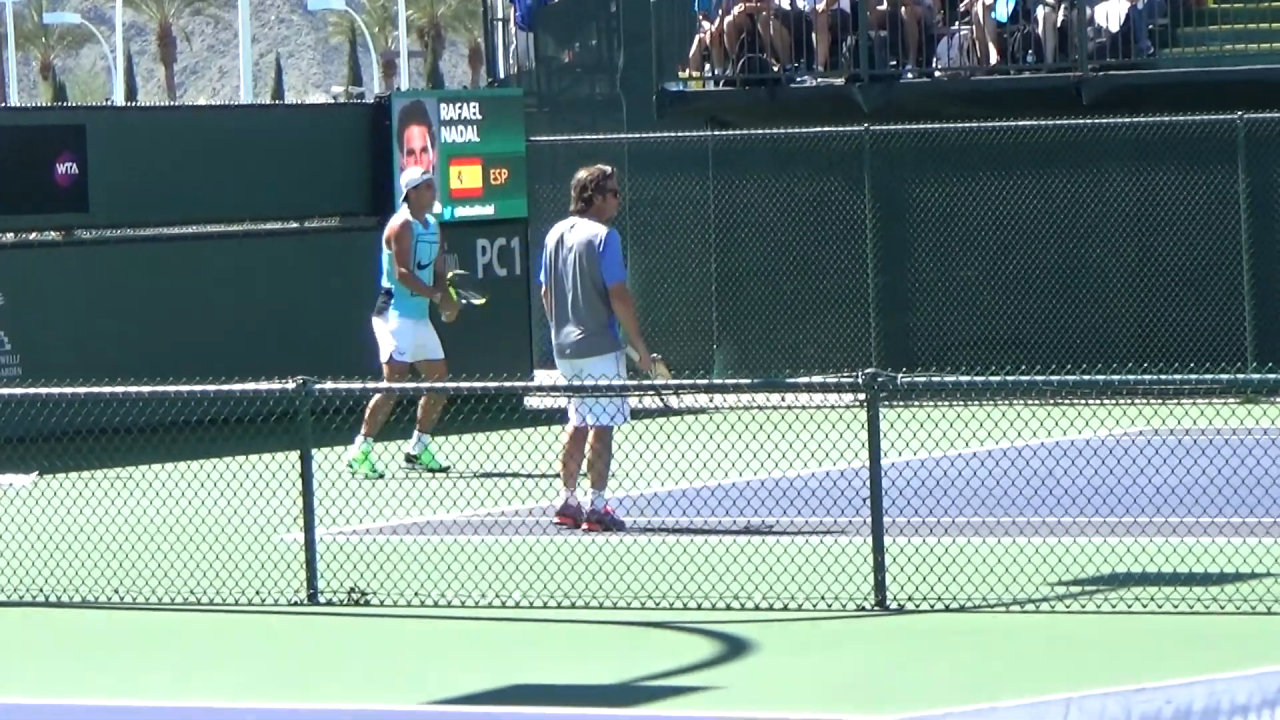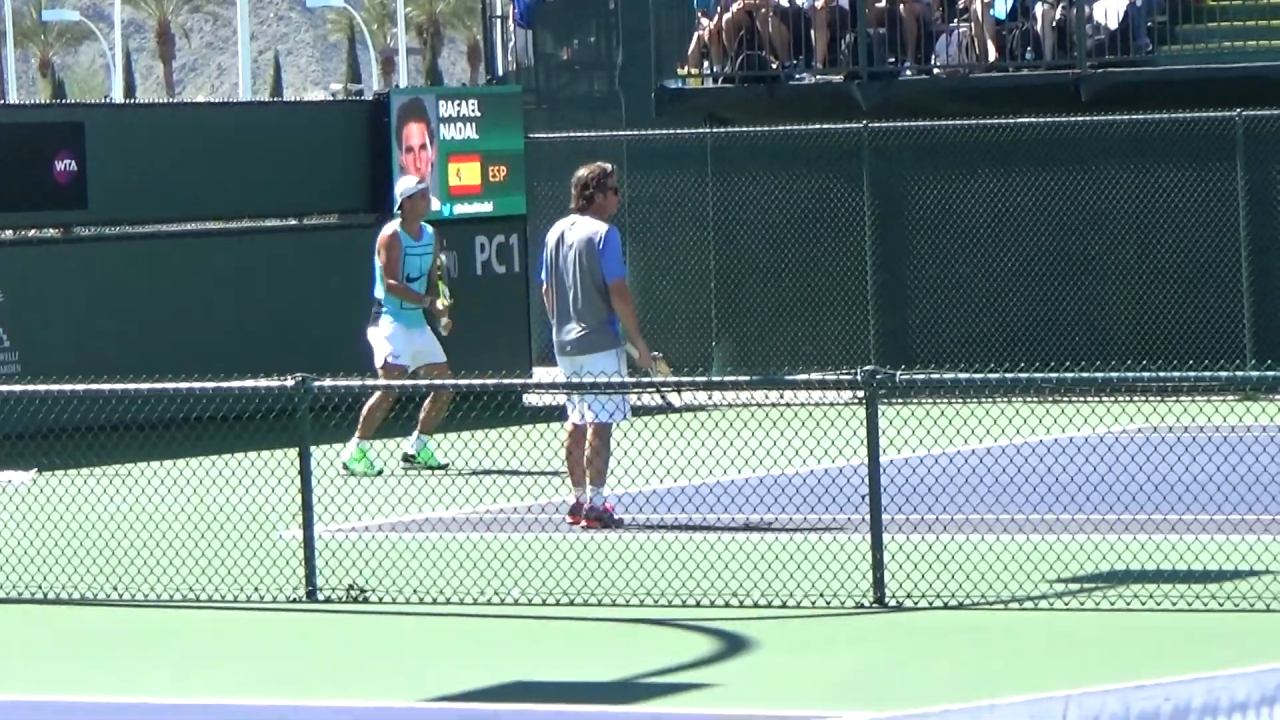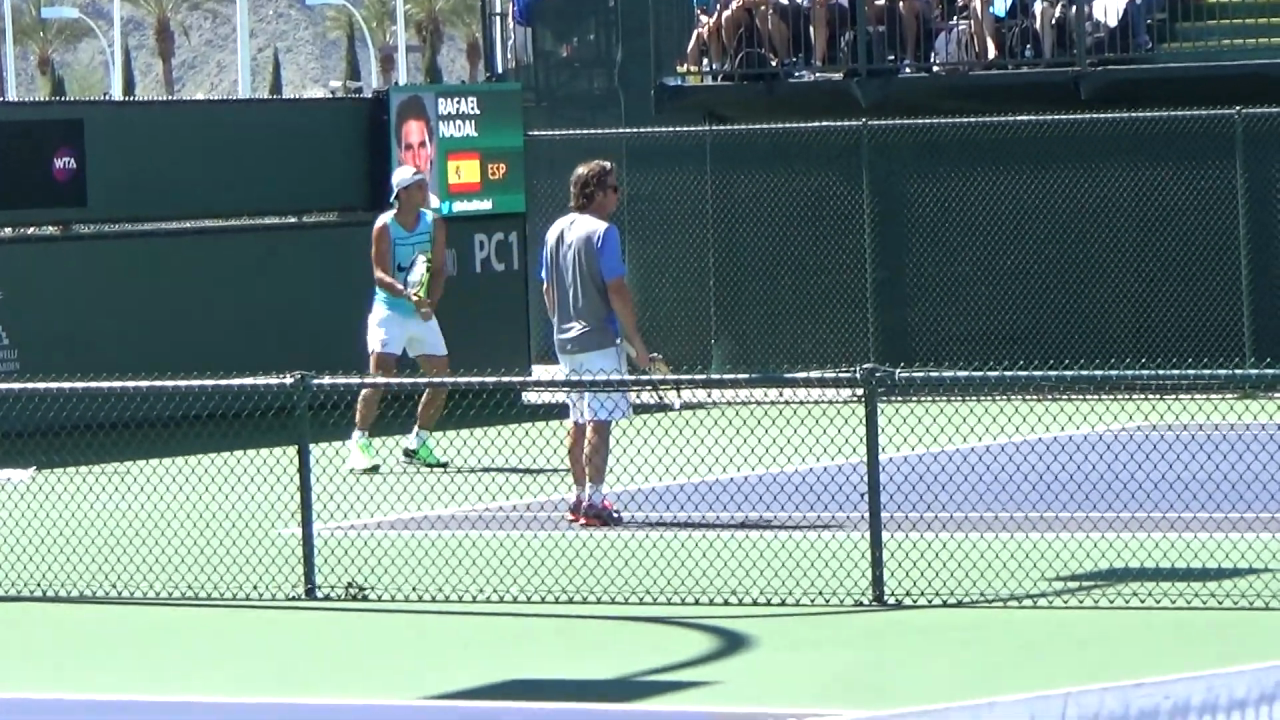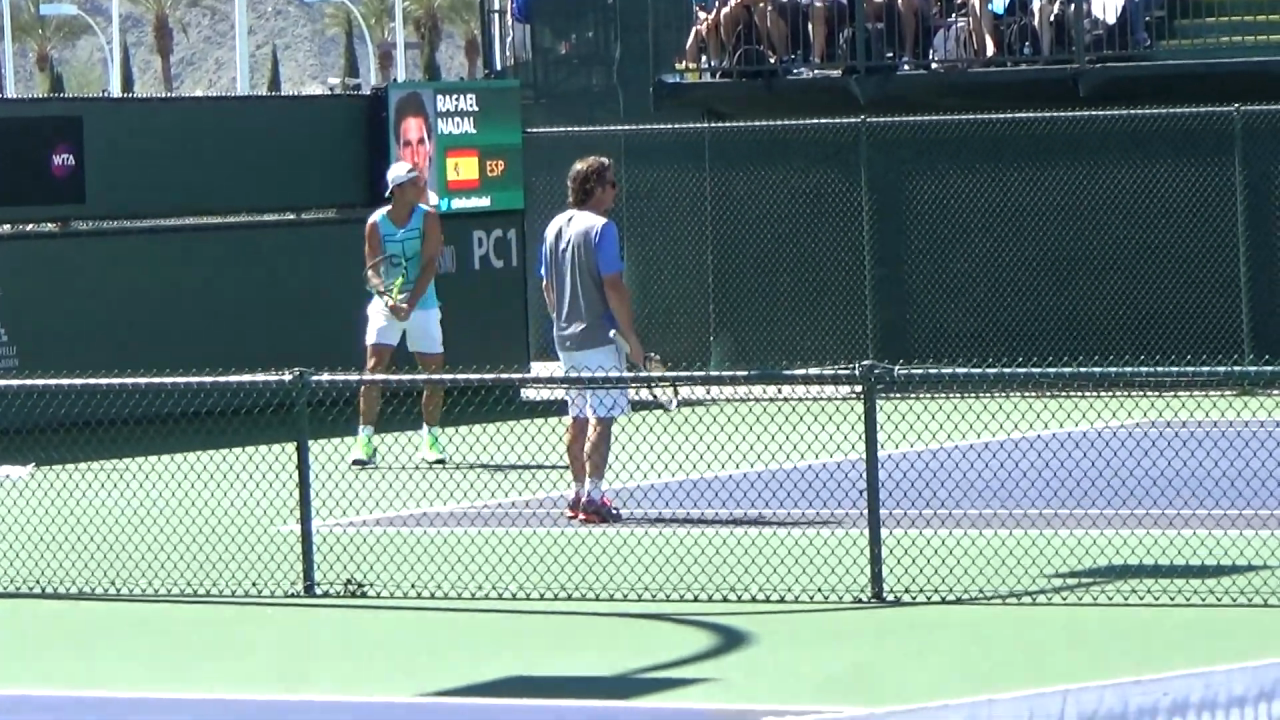
dt=0.1s
person 1, frame 1
left shoulder: (555, 234)
right shoulder: (604, 236)
left elbow: (546, 292)
right elbow: (618, 296)
right wrist: (639, 345)
left hip: (565, 347)
right hip: (600, 348)
left knee: (577, 424)
right knee: (601, 429)
left ankle: (569, 502)
right ankle: (597, 510)
person 1, frame 2
left shoulder: (555, 232)
right shoulder: (604, 234)
left elbow: (547, 291)
right elbow: (618, 293)
right wrist: (639, 342)
left hip: (566, 345)
right hip: (599, 345)
left knee: (577, 424)
right knee: (599, 425)
left ankle: (579, 500)
right ankle: (594, 506)
person 1, frame 3
left shoulder: (555, 231)
right shoulder: (603, 232)
left elbow: (548, 290)
right elbow: (617, 292)
right wrist: (637, 341)
left hip: (567, 343)
right hip: (599, 343)
left knee: (579, 423)
right knee: (598, 423)
left ankle: (581, 498)
right ankle: (593, 503)
person 1, frame 4
left shoulder: (554, 226)
right shoulder: (601, 227)
left elbow: (547, 287)
right elbow: (613, 287)
right wrist: (632, 337)
left hip: (566, 339)
right hip: (599, 339)
left knee: (578, 418)
right knee: (602, 419)
left ankle: (580, 494)
right ankle: (593, 499)
person 2, frame 1
left shoulder: (433, 226)
right shoulder: (401, 225)
left elbow: (438, 271)
right elbow: (403, 274)
left wrist: (446, 299)
right wrist: (436, 296)
left hip: (421, 318)
right hip: (396, 317)
left knee: (440, 381)
right knee: (393, 384)
left ankle: (418, 449)
right ankle: (360, 450)
person 2, frame 2
left shoulder: (431, 235)
right shoulder: (391, 236)
left elbow: (434, 280)
right elbow: (391, 284)
left wrist: (438, 307)
right wrist: (426, 305)
left hip: (420, 326)
right hip: (390, 323)
left knee: (444, 386)
right knee: (390, 388)
left ankle: (416, 449)
right ankle: (355, 451)
person 2, frame 3
left shoulder: (434, 223)
right shoulder: (384, 226)
left elbow: (438, 270)
right elbow: (380, 274)
left wrist: (431, 302)
right wrist: (407, 295)
left hip: (421, 315)
right hip: (388, 311)
left knee: (440, 378)
right knee: (379, 376)
left ankle: (417, 444)
right ankle: (359, 443)
person 2, frame 4
left shoulder: (428, 217)
right shoulder: (376, 222)
left elbow: (428, 267)
left wrist: (412, 303)
right wrist: (392, 301)
left hip: (423, 307)
right hip: (388, 306)
left knee: (434, 375)
right knee: (373, 369)
left ankle: (431, 440)
right ankle: (365, 439)
